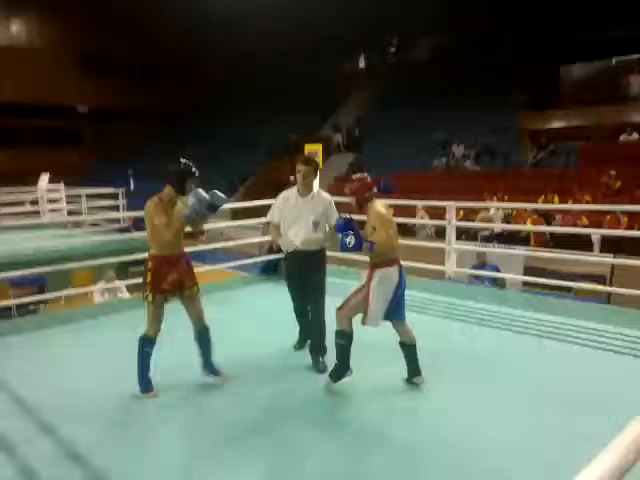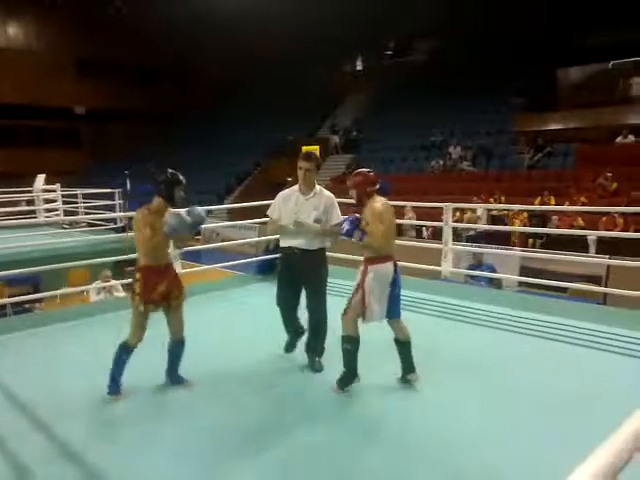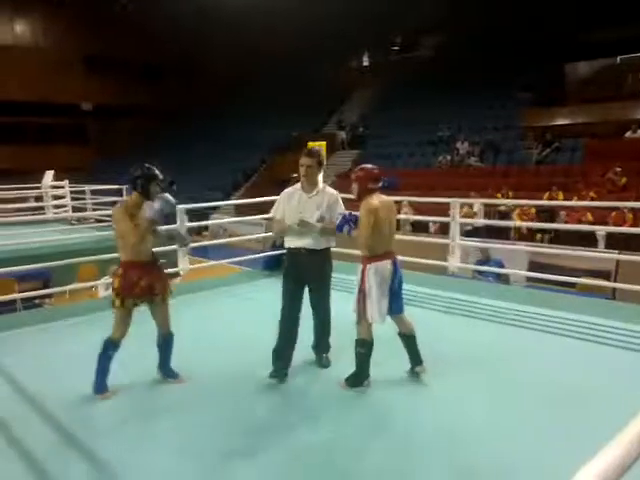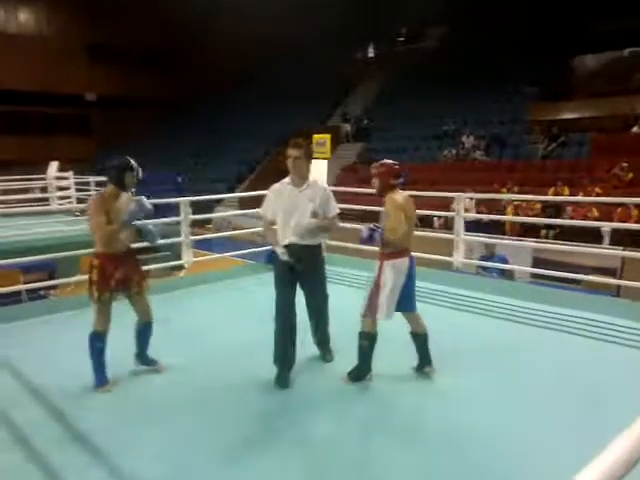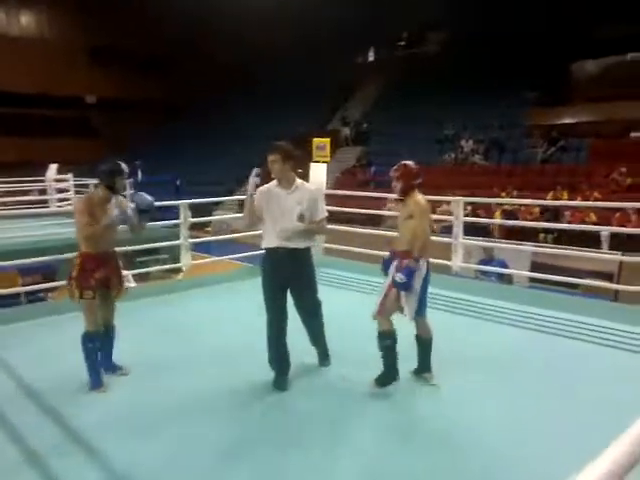
dt=0.3s
person 1, frame 1
left shoulder: (325, 200)
right shoulder: (283, 199)
left elbow: (334, 229)
right elbow: (273, 228)
left wrist: (319, 238)
right wrist: (281, 242)
left hip: (315, 256)
right hip: (292, 256)
left knee: (316, 305)
right knee: (298, 301)
left ankle: (318, 353)
right ankle: (305, 333)
person 1, frame 2
left shoulder: (327, 198)
right shoulder: (284, 196)
left elbow: (336, 229)
right elbow: (271, 228)
left wrist: (315, 229)
right wrist: (286, 226)
left hip: (315, 256)
right hip: (289, 255)
left knee: (317, 307)
right knee: (284, 303)
left ankle: (314, 353)
right ankle: (294, 332)
person 1, frame 3
left shoulder: (330, 196)
right shoulder: (288, 194)
left elbow: (339, 228)
right elbow: (276, 226)
left wrist: (317, 226)
right wrist: (291, 225)
left hip: (320, 256)
right hip: (294, 256)
left knee: (321, 307)
right knee: (289, 310)
left ankle: (321, 349)
right ankle: (281, 362)
person 1, frame 4
left shoulder: (321, 190)
right shoulder: (276, 190)
left elbow: (333, 223)
right elbow: (267, 226)
left wrist: (314, 225)
right wrist: (277, 246)
left hip: (311, 253)
right hip: (285, 255)
left knee: (318, 304)
right knee: (284, 311)
left ankle: (323, 344)
right ankle: (284, 366)
person 1, frame 5
left shoulder: (310, 192)
right shoulder: (264, 192)
left elbow: (322, 226)
right elbow: (249, 222)
left wrist: (299, 228)
right wrist: (250, 192)
left hip: (300, 257)
right hip: (273, 258)
left knee: (310, 309)
right knee: (275, 317)
left ankle: (322, 349)
right ankle: (281, 370)
person 2, frame 1
left shoulder: (183, 201)
right shoulder: (155, 205)
left elbow: (198, 226)
right elbow: (168, 236)
left wrist: (209, 209)
right wrist: (188, 214)
left hip: (181, 263)
right hip: (160, 267)
left knee: (199, 320)
right knee: (154, 328)
left ankle: (208, 364)
right ankle: (144, 380)
person 2, frame 2
left shoulder: (170, 213)
right shoulder: (144, 215)
left elbow: (180, 240)
right elbow: (147, 249)
left wrist: (192, 226)
right wrist: (167, 231)
left hip: (168, 274)
right hip: (148, 276)
left knee: (178, 333)
right knee: (136, 337)
left ankle: (172, 374)
right ankle: (114, 382)
person 2, frame 3
left shoulder: (148, 207)
right shoulder: (122, 210)
right elbow: (133, 241)
right wrist: (152, 217)
left hip: (151, 268)
right hip: (129, 272)
left knee: (165, 327)
right knee: (119, 333)
left ankle: (165, 368)
right ankle: (100, 381)
person 2, frame 4
left shoulder: (128, 198)
right shoulder: (97, 202)
right elbow: (103, 236)
left wrist: (141, 232)
right wrist: (128, 219)
left hip: (127, 259)
right hip: (106, 264)
left knee: (146, 315)
right knee: (102, 324)
left ankle: (142, 355)
right ankle: (99, 375)
person 2, frame 5
left shoulder: (119, 202)
right shoulder: (85, 202)
left elbow: (137, 230)
right elbow: (84, 236)
left wrist: (142, 212)
right wrist: (109, 221)
left hip: (110, 261)
right hip: (88, 264)
left knee: (108, 319)
right knee: (93, 323)
left ankle: (106, 362)
right ankle: (95, 375)
person 3, frame 1
left shoulder: (377, 212)
right shoulder: (378, 209)
left elbow: (390, 245)
left wrist: (361, 244)
right wrist: (353, 231)
left hip: (382, 274)
right hip: (393, 271)
left knee: (344, 313)
right knee: (399, 323)
left ankle: (342, 367)
right ankle: (415, 373)
person 3, frame 2
left shoulder: (372, 208)
right shoulder: (384, 204)
left elbow: (378, 242)
left wrist: (354, 233)
right wrist: (360, 227)
left hip: (375, 269)
right hip: (389, 266)
left knee: (349, 317)
right knee: (395, 319)
left ankle: (350, 373)
right ankle: (409, 371)
person 3, frame 3
left shoulder: (368, 204)
right shoulder: (387, 202)
left elbow: (364, 239)
left wrist: (348, 227)
right wrist: (357, 223)
left hip: (374, 266)
right hip: (391, 262)
left knee: (363, 321)
right knee: (398, 315)
left ankle: (361, 374)
right ankle: (417, 363)
person 3, frame 4
left shoulder: (393, 200)
right shoulder: (405, 199)
left elbow: (398, 235)
left wrist: (374, 235)
right wrist: (380, 232)
left hip: (392, 263)
right hip: (405, 260)
left knee: (369, 315)
right knee: (411, 313)
left ankle: (363, 368)
right ankle: (425, 363)
person 3, frame 5
left shoulder: (416, 203)
right shoulder: (411, 202)
left elbow: (424, 238)
left wrist: (411, 265)
right wrist: (394, 254)
left hip: (408, 265)
right hip: (409, 263)
left knee: (382, 315)
right knee: (419, 317)
left ankle: (390, 370)
right ankle: (425, 368)
